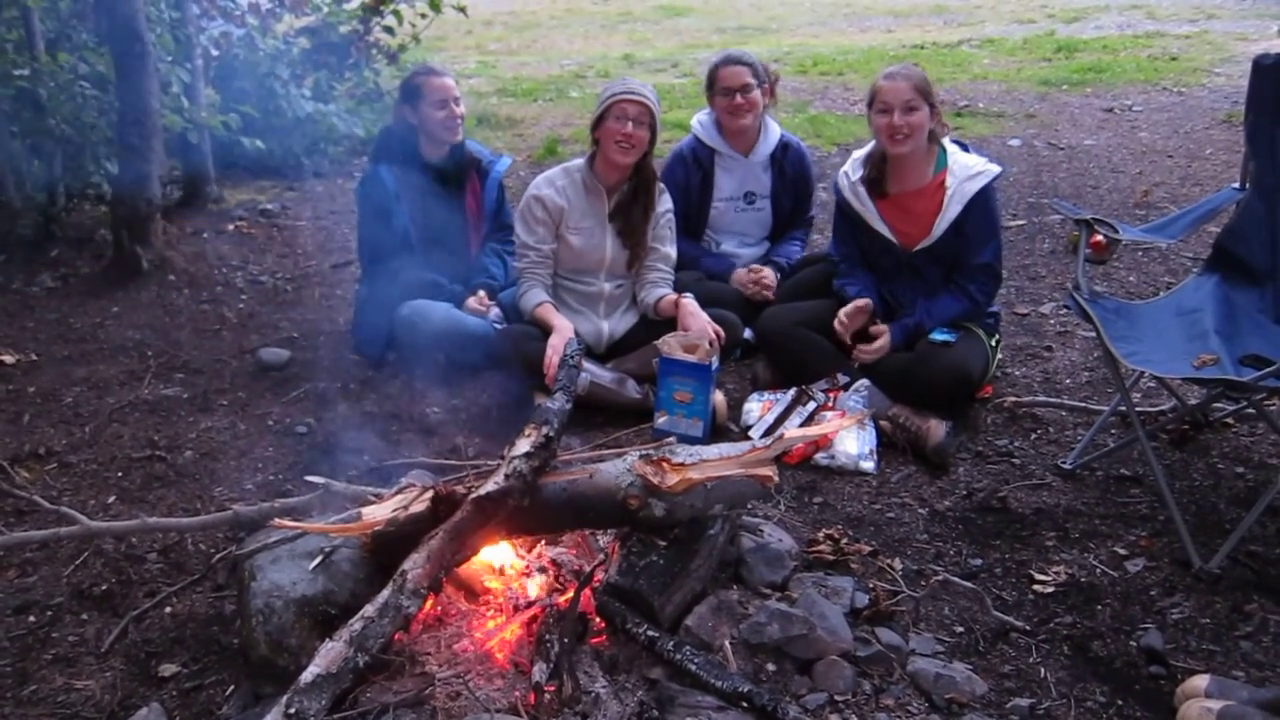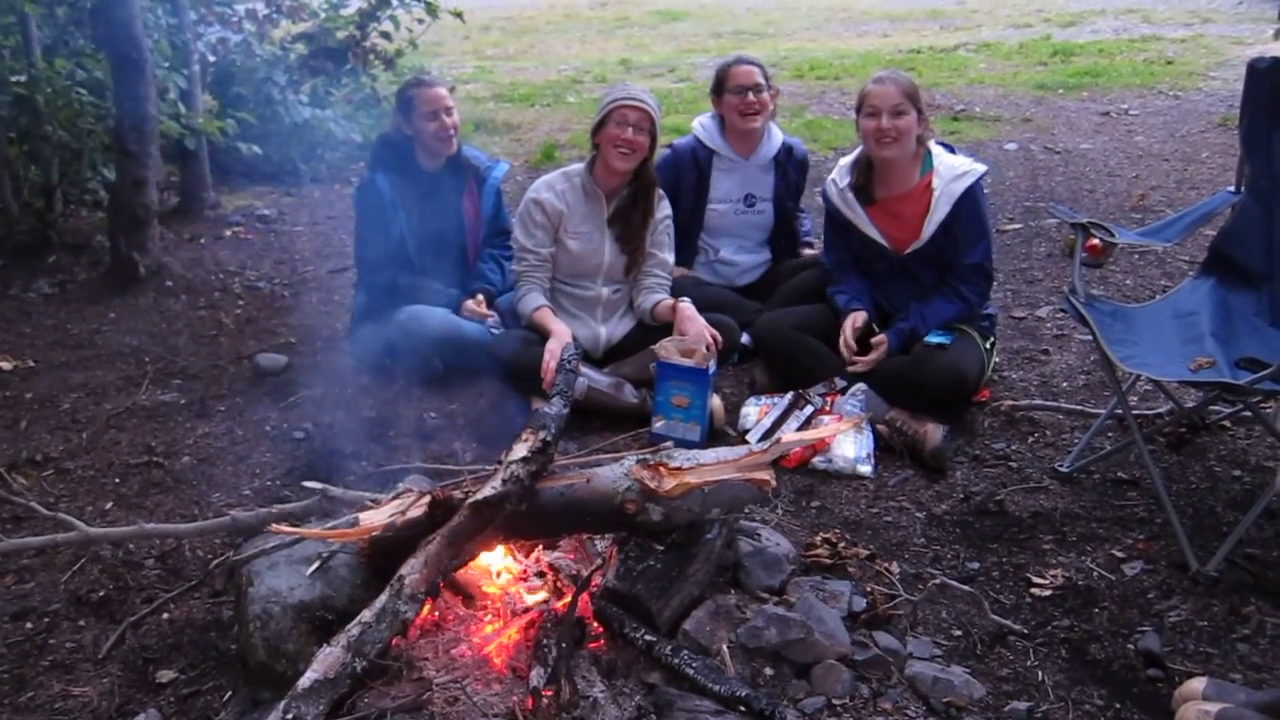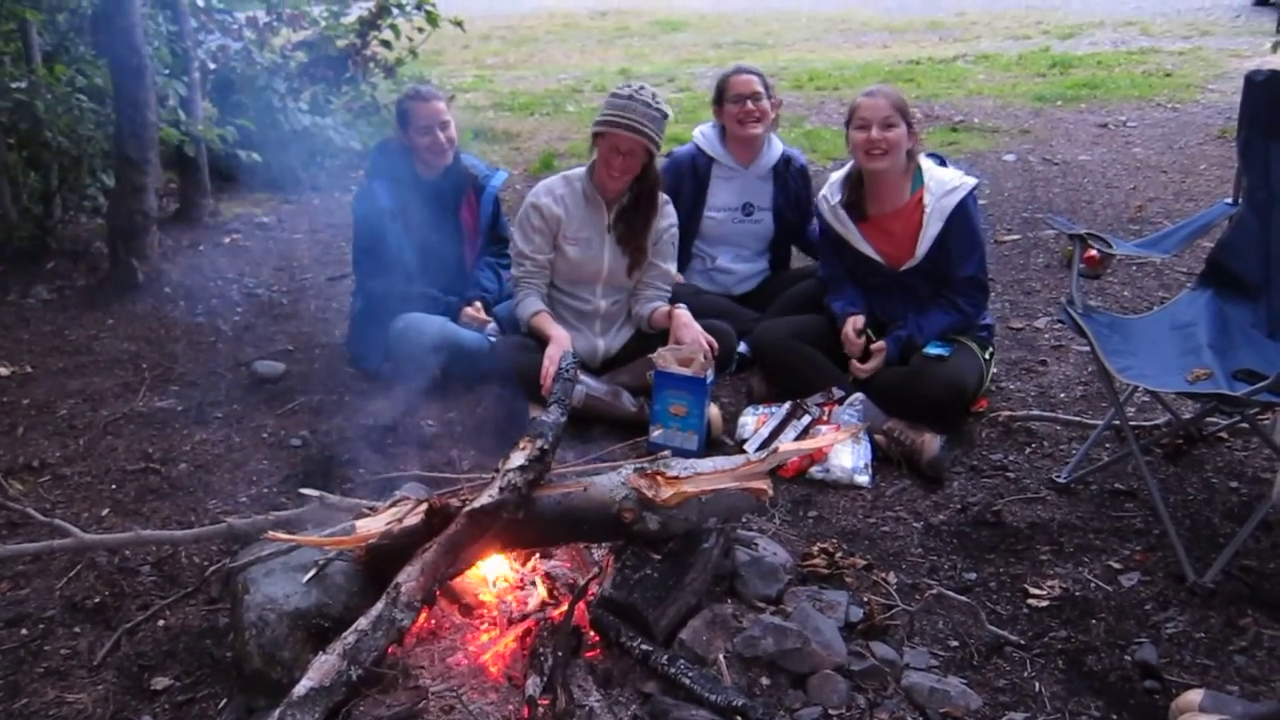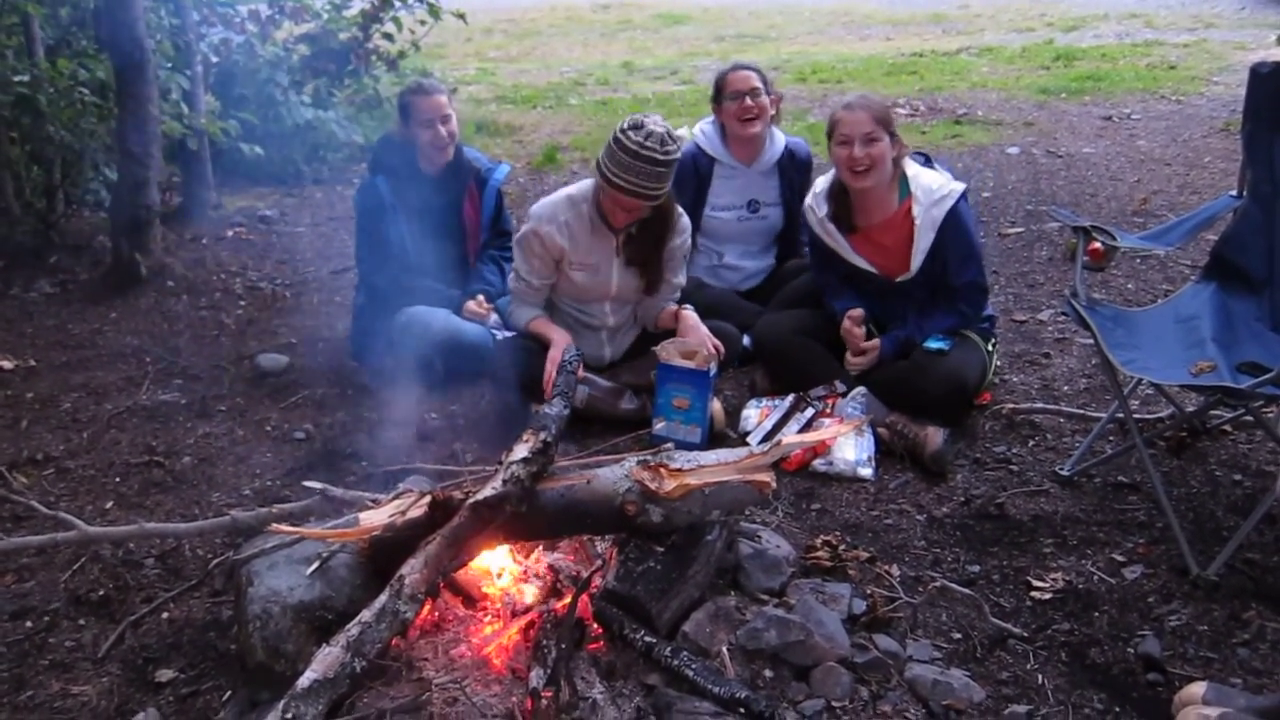
dt=0.5s
person 1, frame 1
left shoulder: (969, 183)
right shoulder: (855, 180)
left elbow: (978, 283)
right elbow: (848, 261)
left wrist: (904, 332)
right wrist: (860, 301)
left hip: (953, 320)
right hip: (878, 313)
left knee: (951, 372)
right knee: (774, 326)
left ankle: (829, 376)
right ankle: (893, 411)
person 1, frame 2
left shoulder: (958, 184)
right shoulder: (843, 186)
left elbow: (970, 284)
right elbow: (842, 268)
left wrist: (898, 339)
right wrist: (853, 311)
left hip: (948, 323)
right hip: (872, 318)
left knee: (947, 375)
right knee: (771, 331)
left ankle: (821, 381)
right ankle: (891, 416)
person 1, frame 3
left shoulder: (949, 197)
right shoulder: (836, 200)
left elbow: (966, 296)
right elbow: (837, 280)
left wrist: (897, 346)
right wrist: (850, 316)
left hip: (945, 333)
right hip: (870, 329)
left knee: (945, 386)
right knee: (769, 340)
left ankle: (823, 390)
right ankle: (887, 426)
person 1, frame 4
left shoulder: (940, 201)
right shoulder: (822, 206)
left elbow: (967, 299)
right elbow: (832, 283)
left wrist: (892, 346)
right wrist: (849, 317)
left hip: (947, 328)
right hip: (872, 326)
left knee: (947, 382)
right knee: (772, 334)
right ankle: (889, 420)
person 2, frame 1
left shoulder: (656, 198)
right shoulder: (549, 190)
left elbow: (653, 284)
right elbow: (532, 282)
left wrist: (683, 304)
right wrist: (559, 325)
left hip: (627, 334)
right hip: (566, 335)
left knee: (726, 327)
right knee: (510, 344)
left ankle: (580, 381)
right ankle: (647, 394)
person 2, frame 2
left shoulder: (655, 204)
right shoulder: (548, 194)
left elbow: (650, 290)
right elbow: (530, 285)
left wrist: (680, 308)
right wrist: (558, 330)
left hip: (625, 339)
right hip: (564, 338)
left knee: (722, 332)
right knee: (507, 350)
left ankle: (574, 386)
right ankle: (647, 399)
person 2, frame 3
left shoulder: (659, 211)
right shoulder: (549, 199)
left elbow: (649, 300)
right elbow: (528, 291)
left wrist: (677, 315)
right wrist: (557, 336)
left hip: (625, 348)
right hip: (562, 346)
left knee: (720, 340)
right knee: (506, 354)
left ankle: (574, 394)
right ankle: (645, 407)
person 2, frame 4
left shoulder: (674, 224)
right shoulder: (552, 217)
left elbow: (653, 306)
right elbow: (523, 304)
left wrist: (683, 316)
right wrist: (557, 336)
left hip: (631, 348)
right hip: (566, 348)
left knee: (725, 340)
right knee: (510, 356)
left ankle: (581, 393)
right ankle: (646, 406)
person 3, frame 1
left shoulder: (481, 165)
right shoulder: (382, 180)
left elbow: (502, 236)
right elbow: (383, 265)
left wrist: (485, 287)
right wrist: (455, 298)
left hip: (476, 294)
right hip: (411, 300)
right knee: (417, 321)
person 3, frame 2
left shoulder: (479, 171)
right shoulder: (379, 187)
left elbow: (498, 242)
right elbow: (380, 273)
left wrist: (482, 293)
right wrist: (453, 303)
left hip: (472, 300)
right hip: (408, 307)
right knee: (414, 327)
person 3, frame 3
left shoulder: (477, 179)
right shoulder: (378, 194)
left elbow: (496, 250)
right elbow: (379, 281)
left wrist: (480, 300)
right wrist: (451, 309)
left hip: (472, 307)
right hip: (405, 314)
right knee: (411, 333)
person 3, frame 4
left shoulder: (481, 173)
right shoulder: (380, 191)
left elbow: (500, 245)
right elbow: (381, 275)
left wrist: (483, 294)
right wrist: (454, 303)
left hip: (474, 301)
right hip: (406, 309)
right knee: (418, 329)
person 4, frame 1
left shoulder: (791, 153)
right shoulder: (687, 157)
left elbow: (800, 224)
left wrist: (775, 268)
right wrist: (727, 273)
left hip: (767, 274)
right hip: (711, 278)
right knee: (681, 286)
left ankle: (753, 326)
person 4, frame 2
left shoulder: (791, 154)
right shoulder: (685, 156)
left wrist: (803, 245)
left hip: (764, 279)
right hip: (704, 284)
right knee: (675, 292)
left ankle: (752, 333)
person 4, frame 3
left shoulder: (792, 166)
right shoulder: (686, 164)
left elbow: (803, 224)
left hip: (762, 288)
right hip: (700, 292)
right knee: (673, 301)
left ankle: (749, 342)
person 4, frame 4
left shoulder: (795, 156)
right shoulder: (691, 161)
left wrist: (799, 257)
left hip: (767, 283)
right hip: (706, 287)
right knee: (682, 295)
left ankle: (753, 336)
